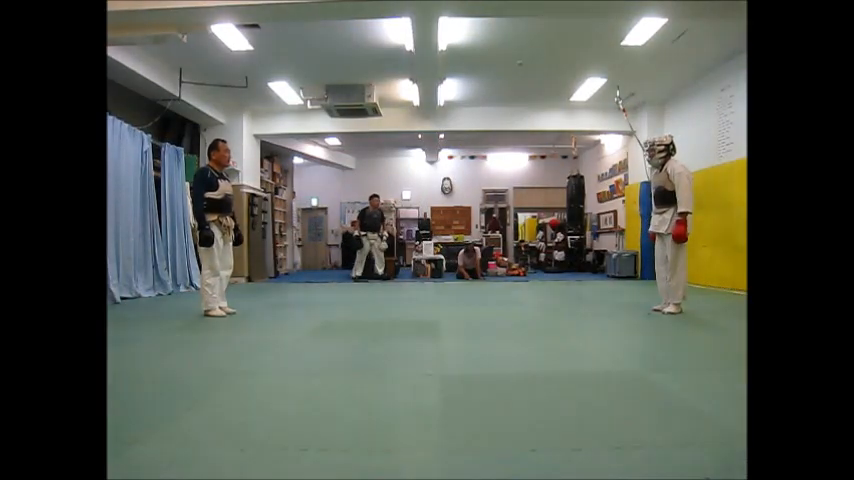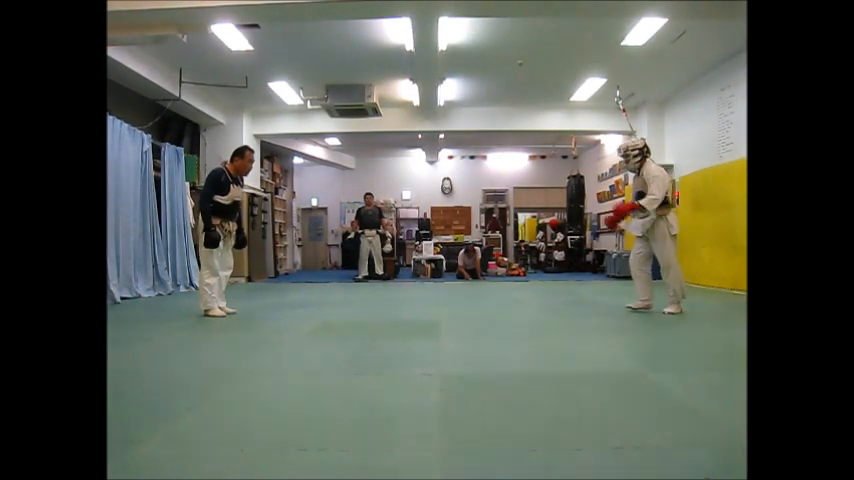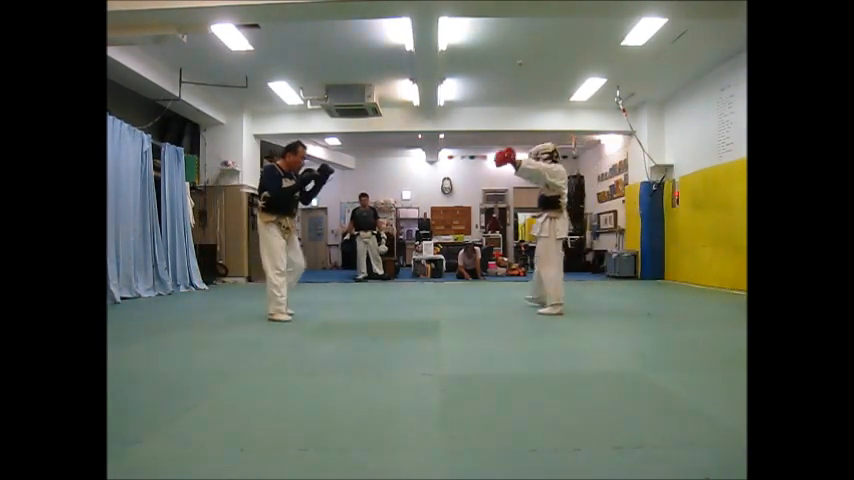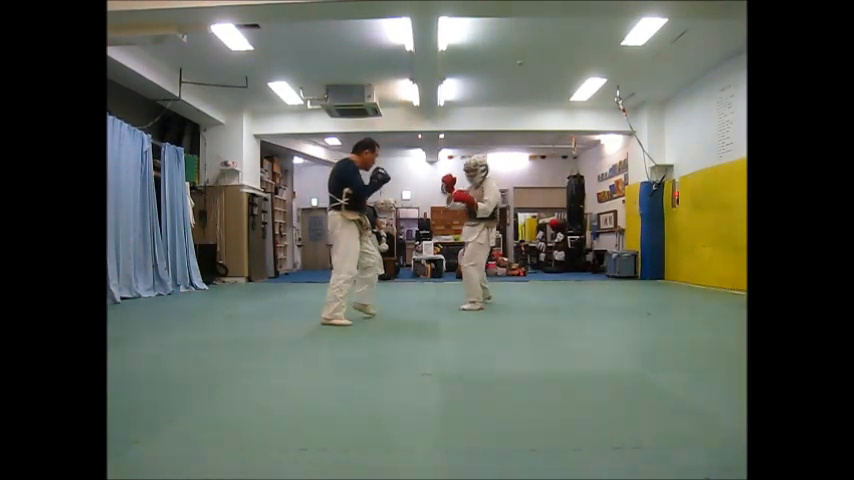
dt=1s
person 1, frame 1
left shoulder: (223, 176)
right shoulder: (203, 174)
right elbow: (197, 203)
left wrist: (235, 227)
right wrist: (203, 227)
left hip: (225, 226)
right hip: (210, 225)
left knee: (225, 267)
right knee: (211, 268)
left ankle: (220, 303)
right ankle: (210, 306)
person 1, frame 2
left shoulder: (239, 179)
right shoulder: (217, 175)
right elbow: (204, 202)
left wrist: (240, 230)
right wrist: (209, 229)
left hip: (228, 227)
right hip: (213, 226)
left knee: (225, 267)
right knee: (211, 267)
left ankle: (219, 303)
right ankle: (209, 306)
person 1, frame 3
left shoulder: (293, 174)
right shoulder: (270, 171)
left elbow: (305, 199)
right elbow: (277, 195)
left wrist: (319, 181)
right wrist: (301, 183)
left hip: (287, 225)
right hip: (271, 224)
left knee: (296, 265)
right knee: (277, 267)
left ankle: (280, 303)
right ankle: (275, 310)
person 1, frame 4
left shoulder: (350, 167)
right shoulder: (347, 166)
left elbow: (358, 195)
right elbow: (362, 192)
left wrist: (373, 181)
right wrist: (379, 182)
left hip: (353, 222)
right hip: (344, 221)
left knee: (372, 261)
right knee: (345, 270)
left ankle: (362, 301)
right ankle: (331, 314)
person 2, frame 1
left shoulder: (677, 169)
right shoulder: (656, 172)
left elbow: (684, 197)
left wrist: (681, 223)
right wrist: (654, 225)
left hip: (674, 222)
right hip: (661, 223)
left knee: (674, 264)
right knee: (661, 264)
left ankle: (675, 303)
right ankle: (666, 301)
person 2, frame 2
left shoulder: (655, 172)
right shoulder: (637, 175)
left elbow: (655, 198)
right elbow: (636, 199)
left wrist: (631, 207)
right wrist: (619, 214)
left hip: (661, 222)
right hip: (645, 224)
left knee: (668, 263)
right knee: (637, 262)
left ankle: (676, 303)
right ankle: (644, 300)
person 2, frame 3
left shoulder: (557, 171)
right shoulder: (548, 174)
left elbow: (533, 166)
right elbow: (528, 172)
left wrist: (512, 159)
right wrist: (513, 159)
left hip: (552, 223)
right hip: (547, 222)
left knee: (549, 264)
right knee: (541, 261)
left ankle: (556, 304)
right ankle: (540, 295)
person 2, frame 4
left shoulder: (491, 187)
right shoulder: (471, 188)
left elbow: (486, 209)
right elbow: (454, 205)
left wrist: (470, 201)
right wrist: (450, 191)
left hip: (483, 231)
right hip: (471, 230)
left knee: (468, 264)
right knee: (475, 264)
left ankle: (475, 301)
right ankle: (484, 294)
